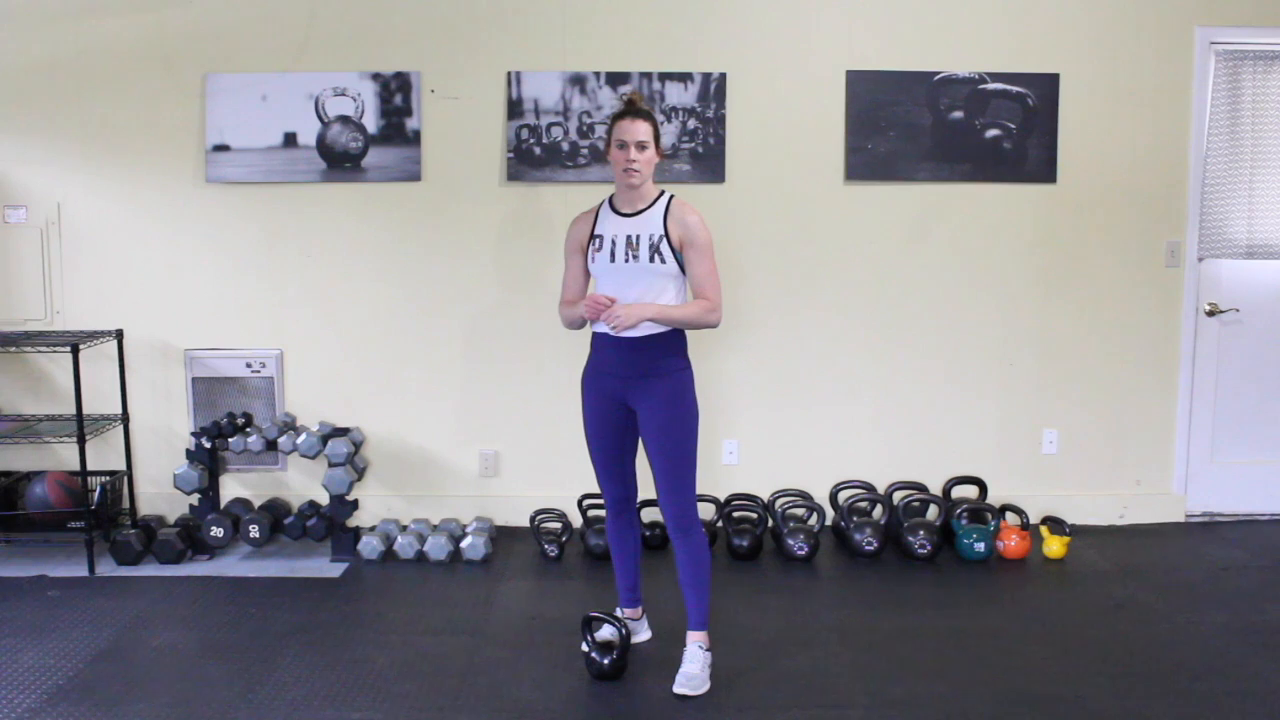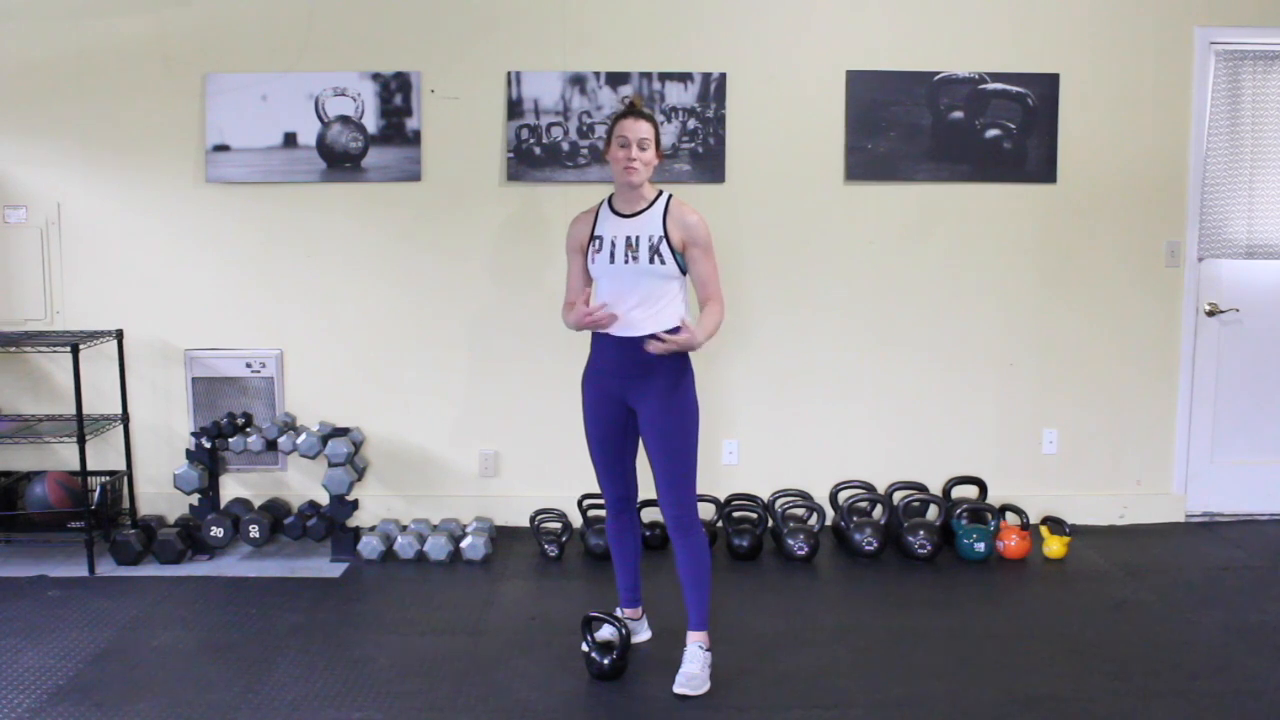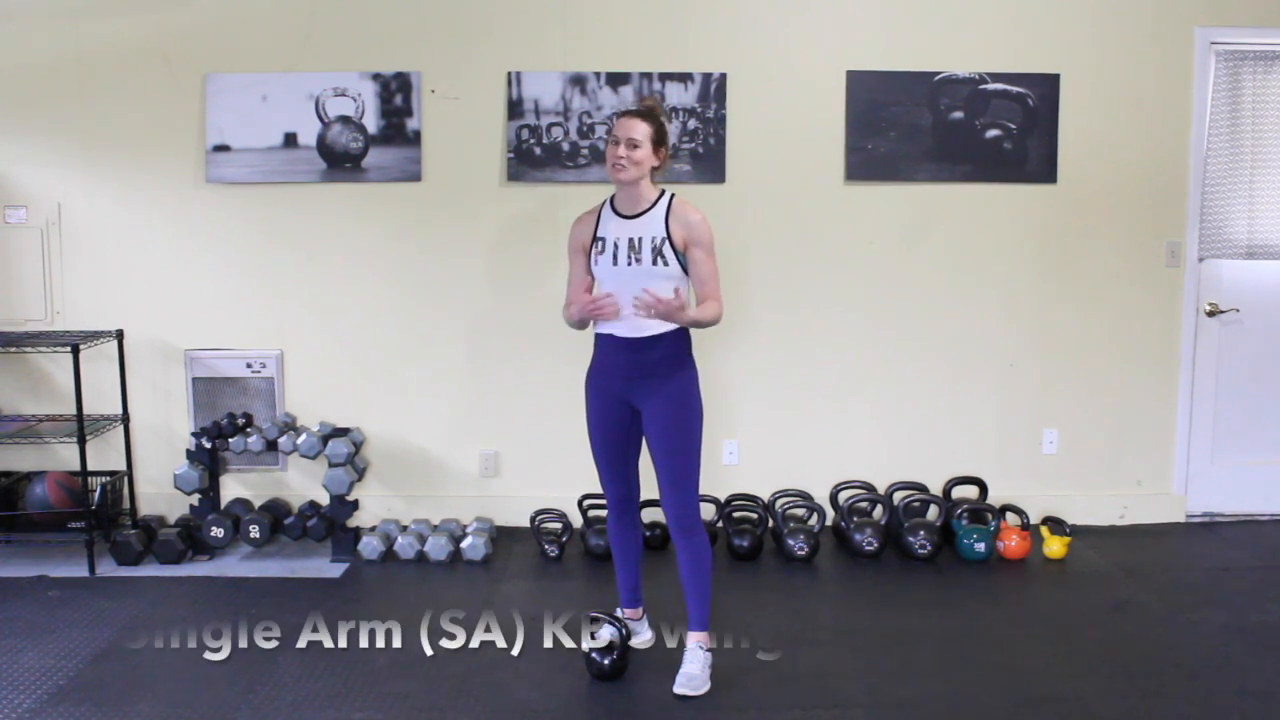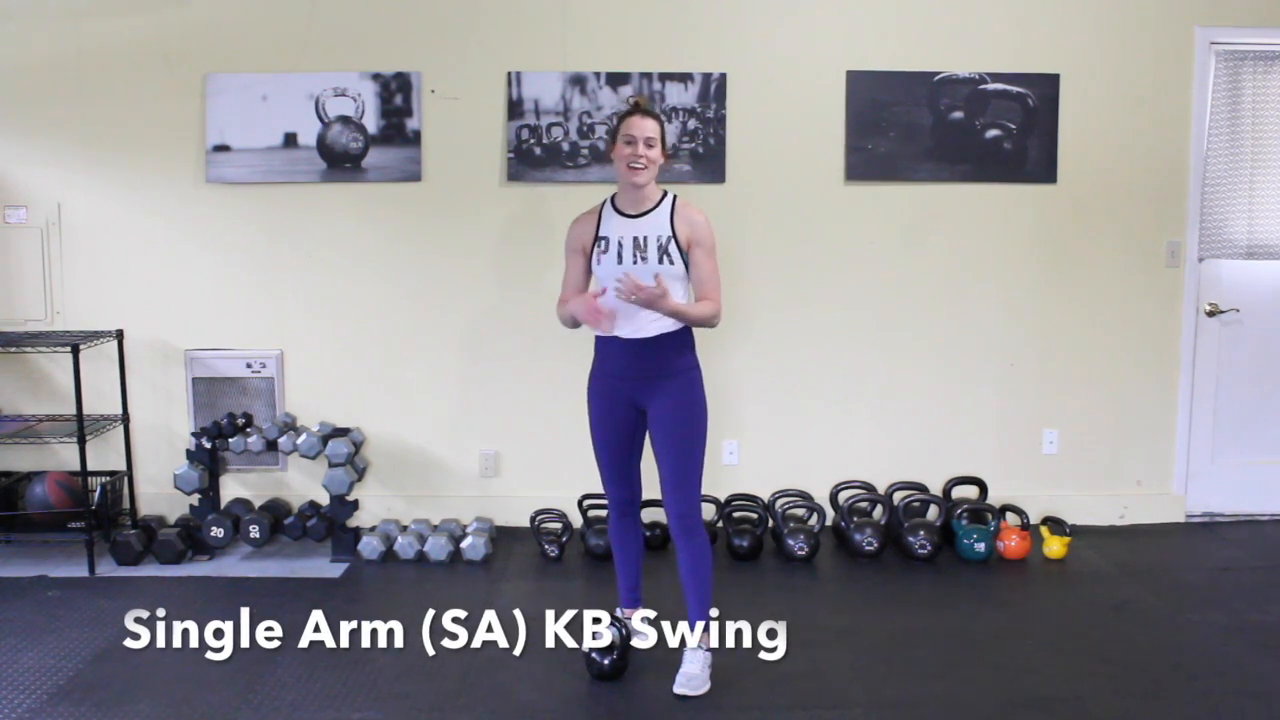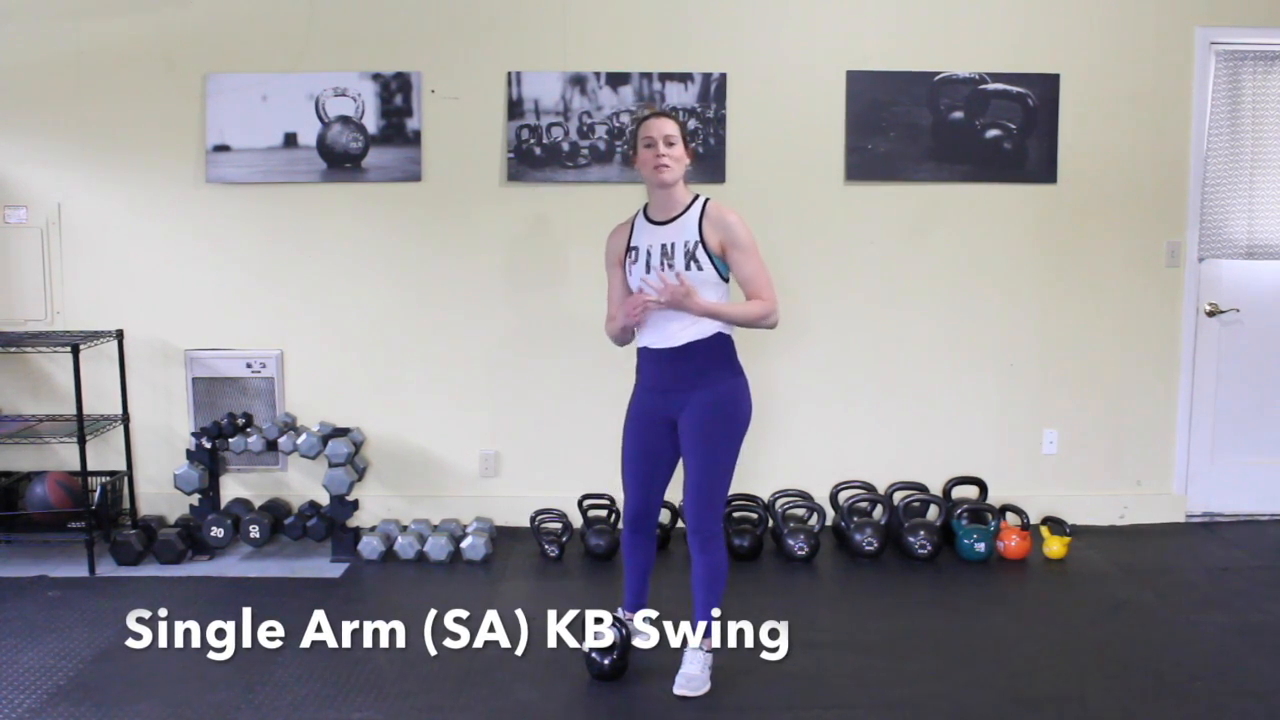
dt=1s
person 1, frame 1
left shoulder: (683, 219)
right shoulder: (586, 225)
left elbow: (711, 310)
right elbow: (567, 312)
left wrist: (647, 310)
right wrist: (586, 307)
left hip: (664, 372)
right hip: (604, 372)
left knee: (679, 510)
right knee: (617, 502)
left ankle: (698, 644)
right ankle: (631, 616)
person 1, frame 2
left shoulder: (683, 219)
right shoulder: (585, 224)
left elbow: (714, 302)
right elbow: (570, 305)
left wrist: (697, 336)
right wrist: (579, 317)
left hip: (665, 373)
right hip: (604, 370)
left knee: (679, 509)
right knee: (617, 501)
left ankle: (698, 643)
right ankle: (631, 616)
person 1, frame 3
left shoulder: (686, 218)
right shoulder: (587, 225)
left elbow: (713, 306)
right elbow: (571, 309)
left wrist: (681, 313)
right wrist: (583, 311)
left hip: (669, 371)
right hip: (607, 371)
left knee: (682, 510)
right knee: (620, 503)
left ankle: (698, 643)
right ankle: (632, 617)
person 1, frame 4
left shoulder: (688, 219)
right shoulder: (587, 225)
left elbow: (712, 309)
right elbow: (564, 305)
left wrist: (665, 303)
right wrist: (578, 308)
left hip: (674, 374)
right hip: (611, 376)
left knee: (684, 511)
right knee: (621, 503)
left ankle: (699, 643)
right ankle: (630, 615)
person 1, frame 5
left shoulder: (719, 220)
right shoulder: (622, 237)
left elbow: (767, 311)
right elbow: (615, 332)
left wrist: (698, 303)
right wrist: (627, 317)
left hip: (714, 383)
right hip: (651, 386)
left knee: (702, 521)
right knee: (637, 513)
left ankle: (701, 646)
right ankle: (630, 619)
